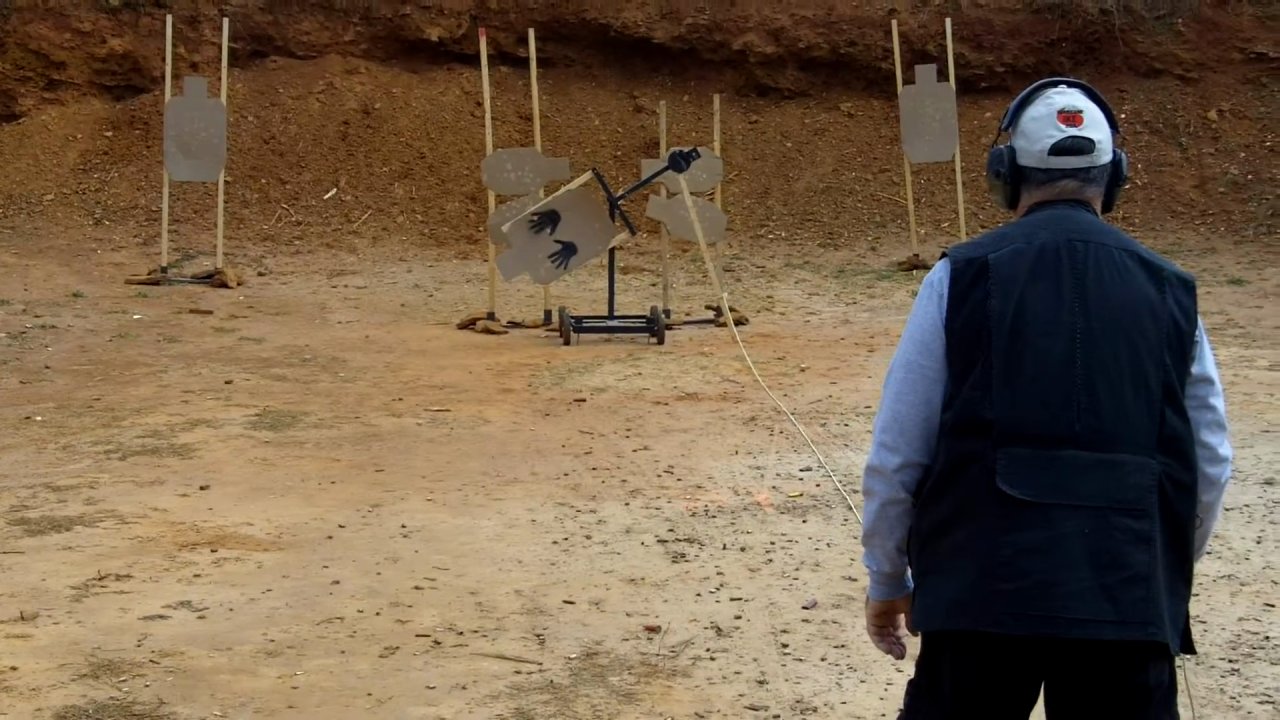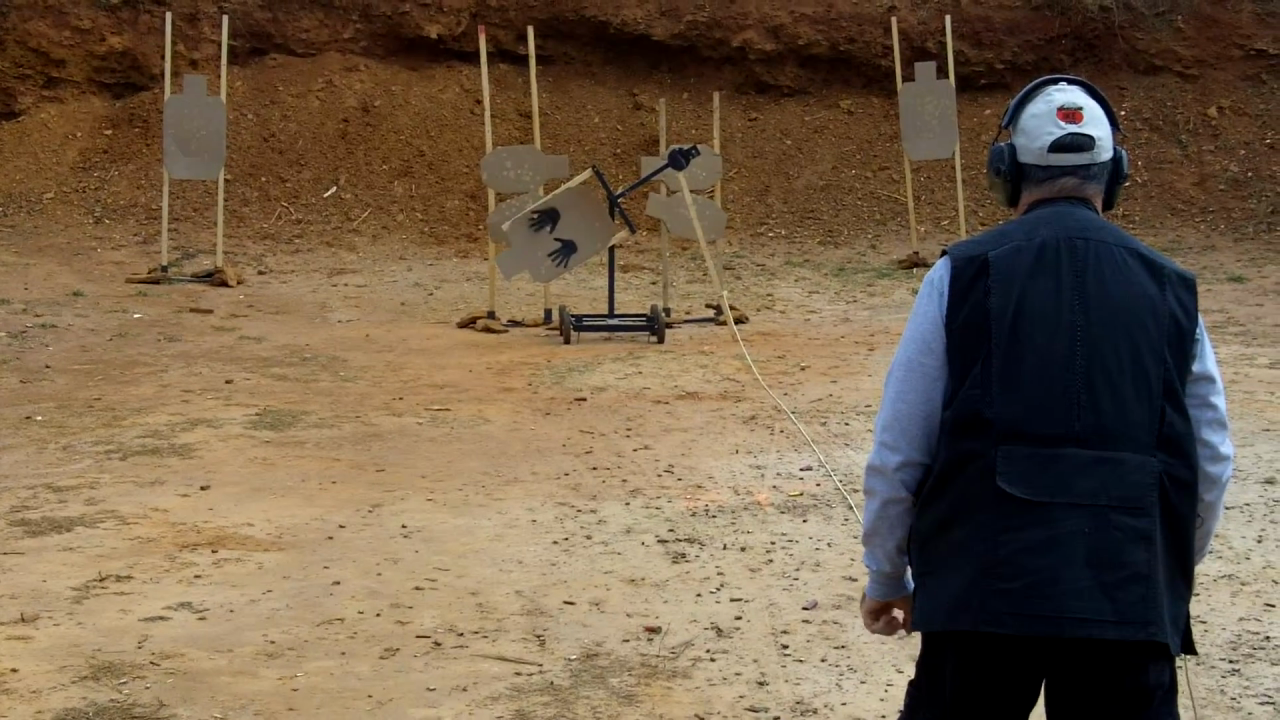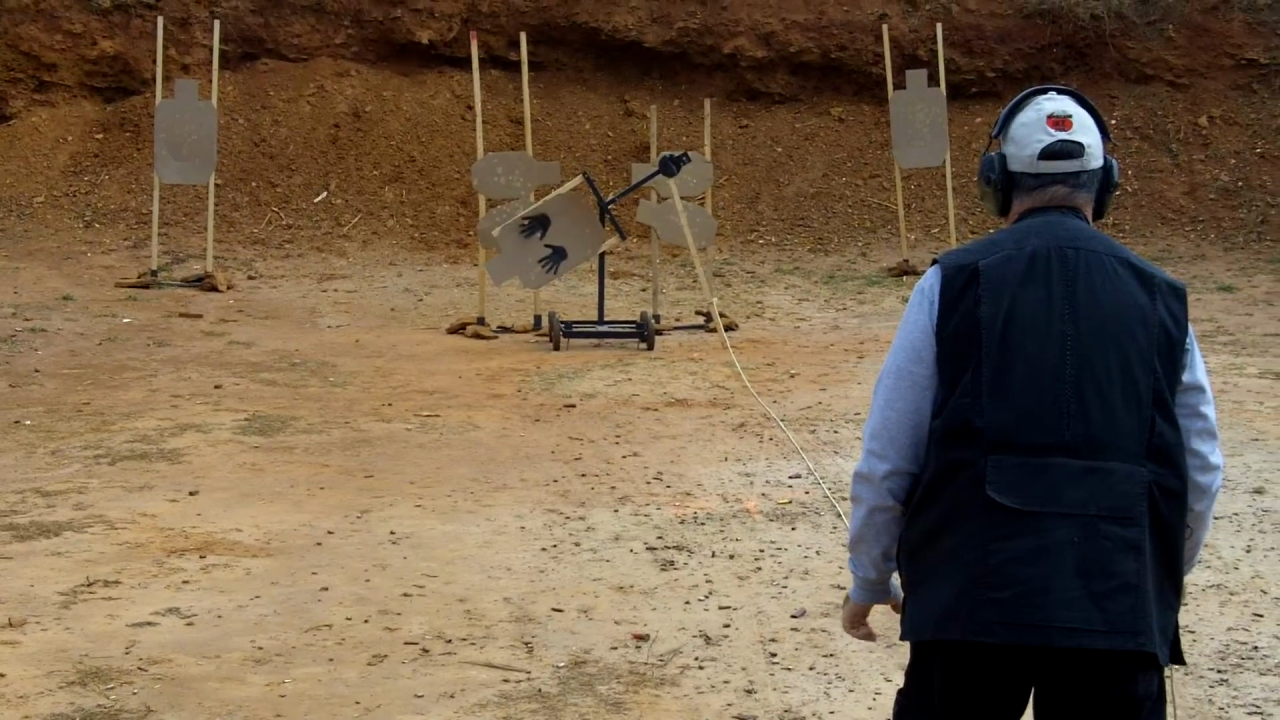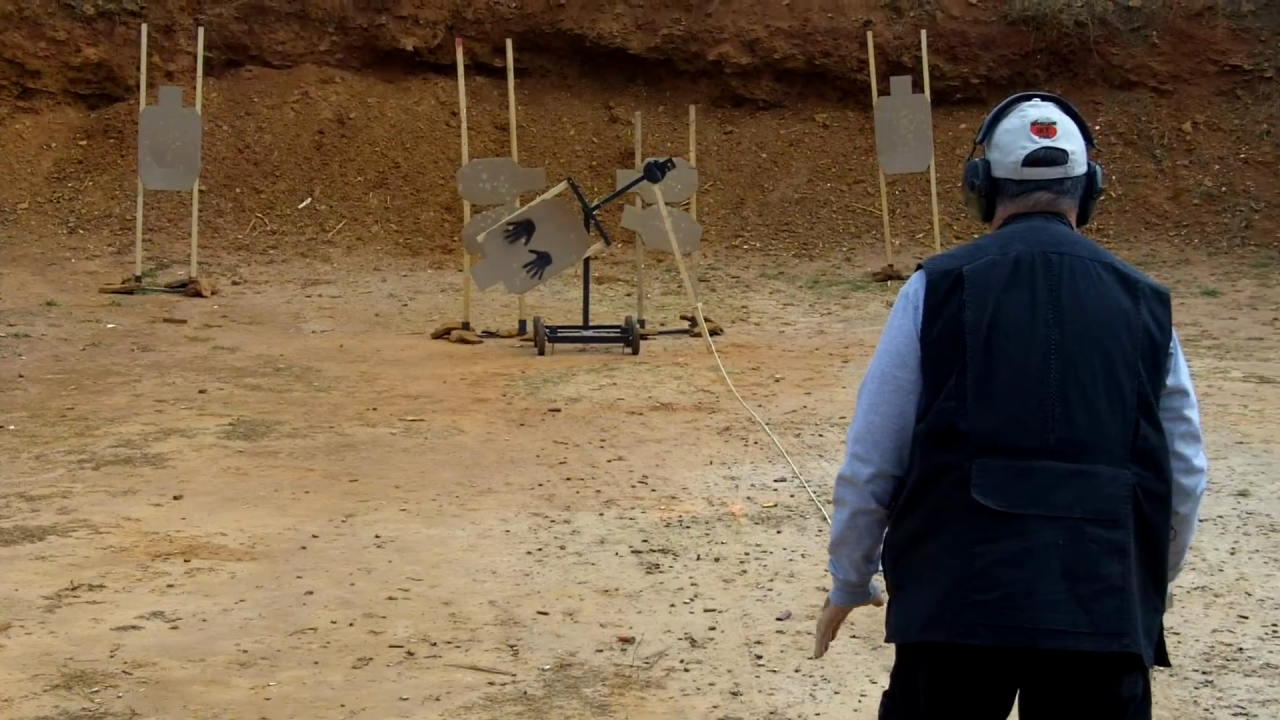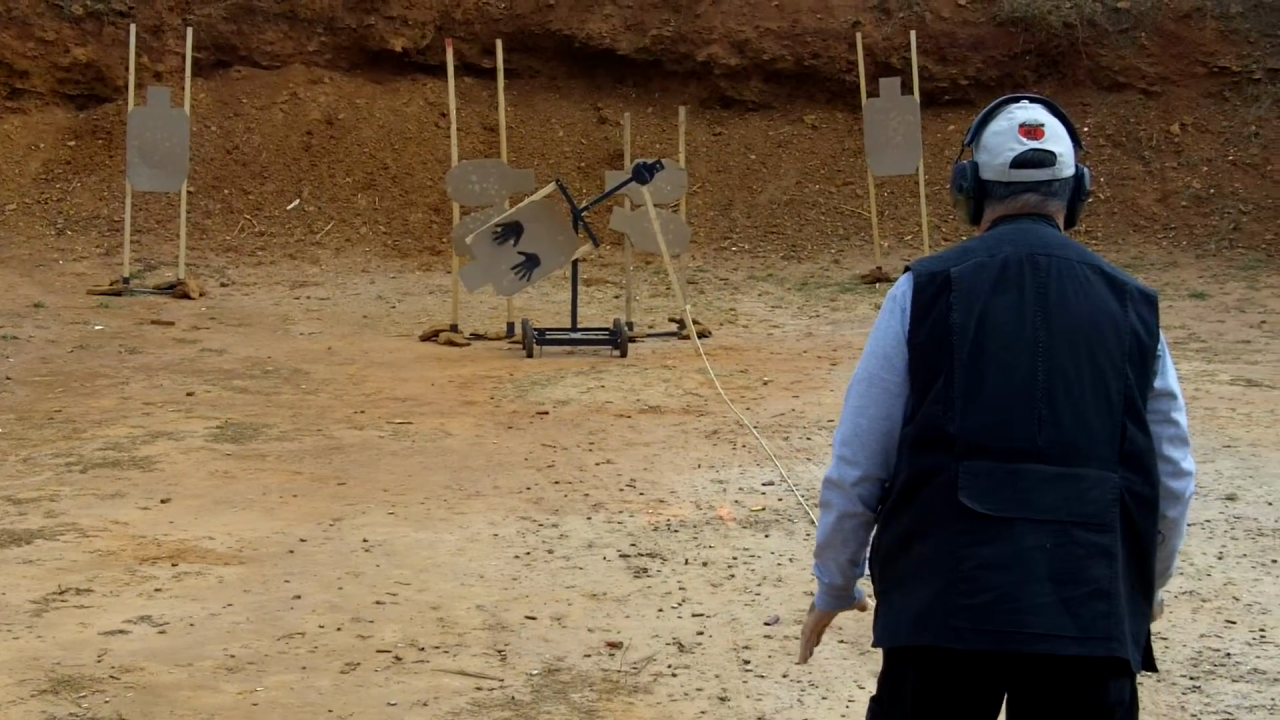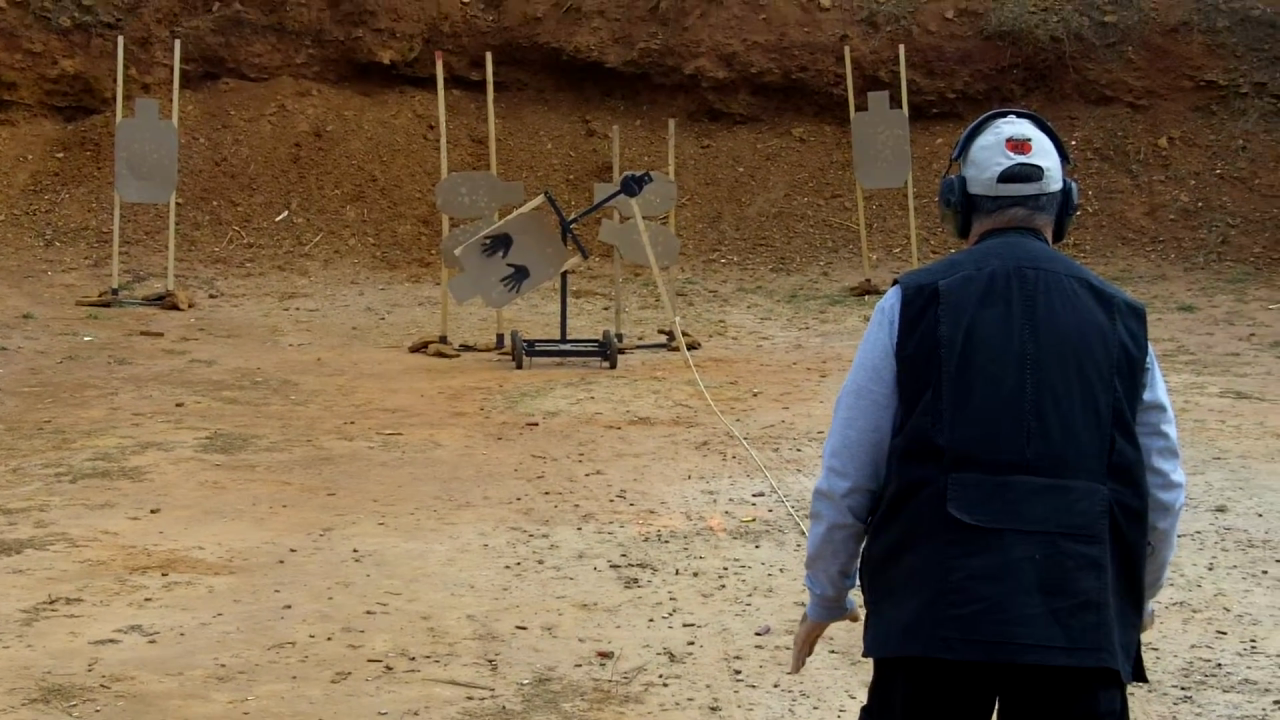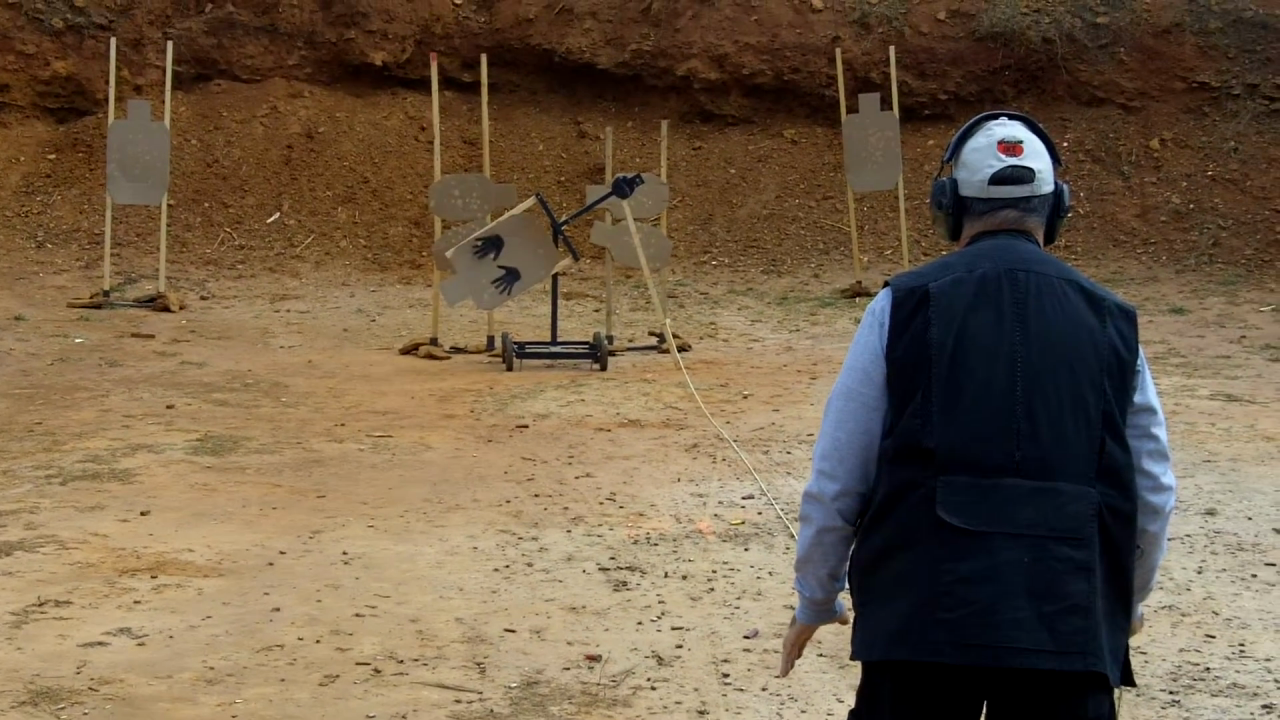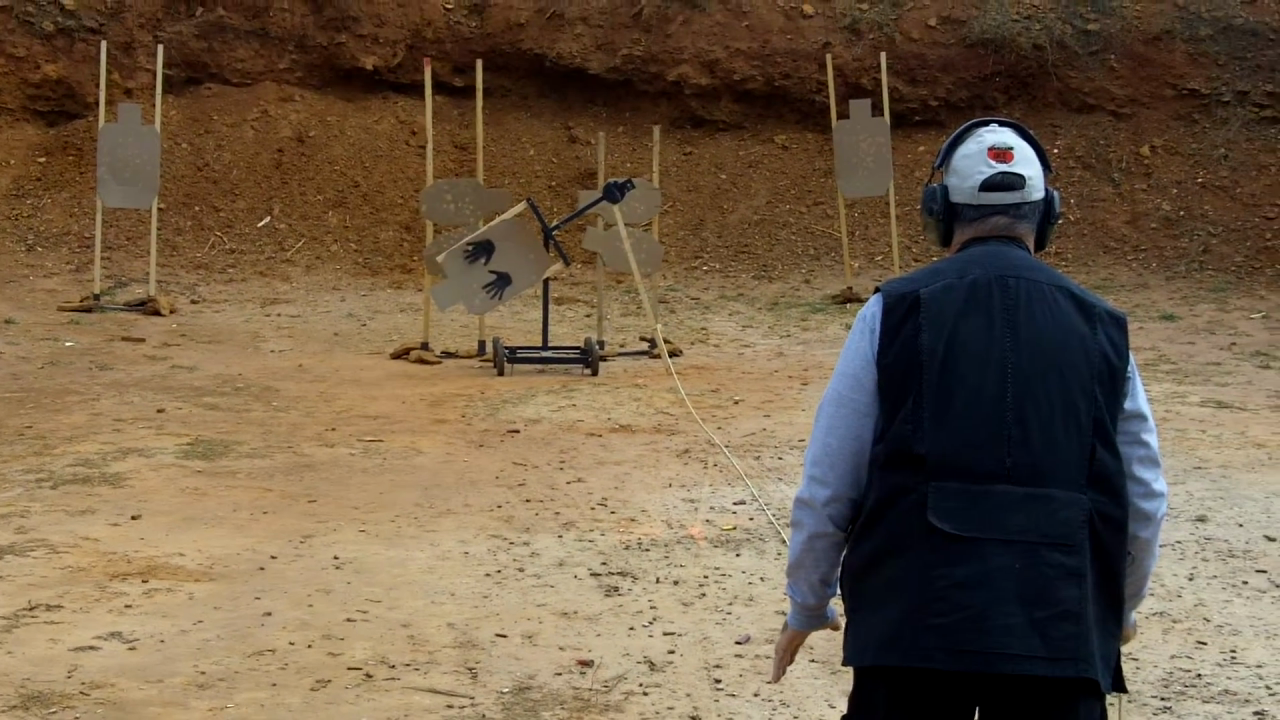
dt=0.2s
person 1, frame 1
left shoulder: (963, 276)
right shoulder: (1170, 291)
left elbow: (897, 454)
right elbow: (1209, 464)
left wrist: (887, 577)
right wrist: (1168, 574)
left hip: (981, 590)
right hip: (1127, 597)
person 1, frame 2
left shoulder: (963, 274)
right shoulder: (1171, 289)
left elbow: (897, 451)
right elbow: (1211, 463)
left wrist: (886, 575)
right wrist: (1170, 574)
left hip: (981, 589)
right hip: (1130, 596)
person 1, frame 3
left shoulder: (953, 283)
right shoulder: (1161, 299)
left elbow: (886, 460)
right elbow: (1200, 471)
left wrist: (869, 578)
right wrist: (1162, 581)
left hip: (971, 597)
right hip: (1118, 605)
person 1, frame 4
left shoulder: (939, 287)
right shoulder: (1144, 304)
left elbow: (870, 464)
right elbow: (1184, 474)
left wrist: (850, 579)
right wrist: (1151, 582)
left hip: (955, 599)
right hip: (1102, 606)
person 1, frame 5
left shoulder: (926, 289)
right shoulder: (1132, 306)
left elbow: (856, 467)
right elbow: (1172, 477)
left wrist: (834, 584)
right wrist: (1142, 587)
left hip: (944, 603)
right hip: (1090, 609)
person 1, frame 6
left shoulder: (915, 303)
right shoulder: (1120, 318)
left elbow: (846, 479)
right elbow: (1162, 489)
left wrist: (826, 596)
right wrist: (1134, 598)
left hip: (933, 613)
right hip: (1079, 620)
person 1, frame 7
left shoulder: (904, 305)
right shoulder: (1111, 321)
left elbow: (836, 481)
right elbow: (1153, 492)
left wrist: (815, 598)
right wrist: (1124, 600)
left hip: (921, 617)
right hip: (1068, 623)
person 1, frame 8
left shoulder: (895, 312)
right shoulder: (1101, 328)
left elbow: (827, 488)
right elbow: (1144, 500)
left wrist: (806, 605)
right wrist: (1117, 608)
left hip: (913, 624)
right hip: (1059, 631)
